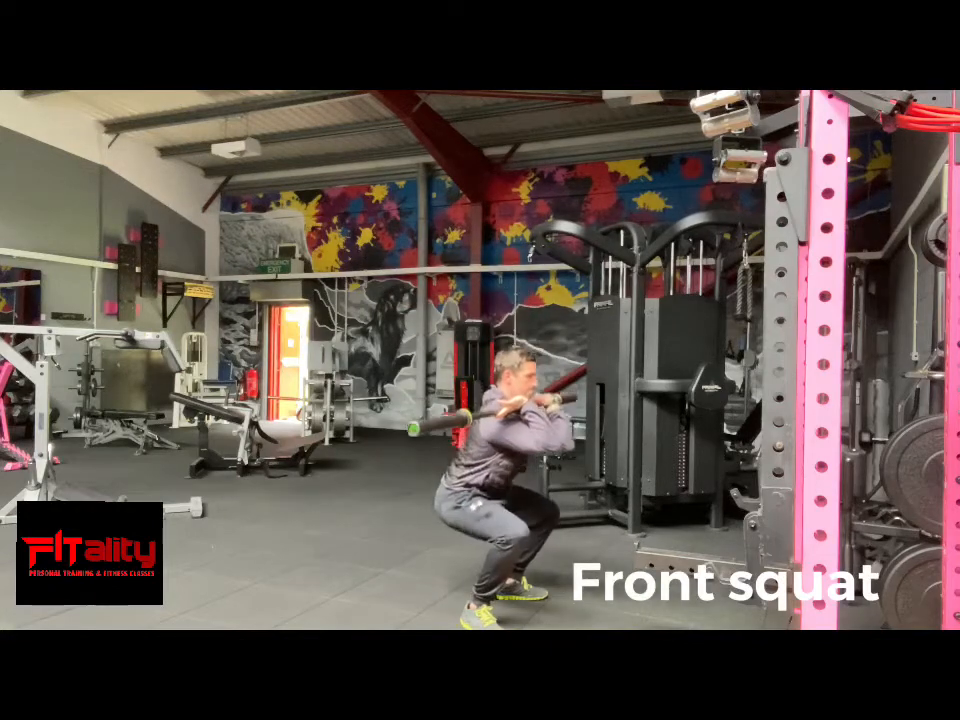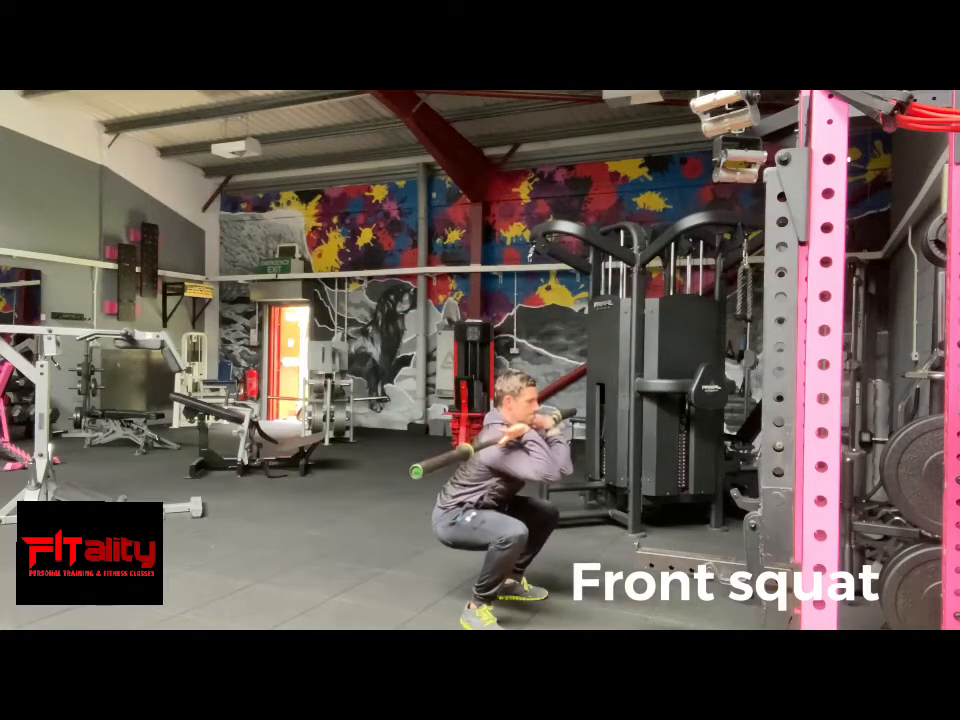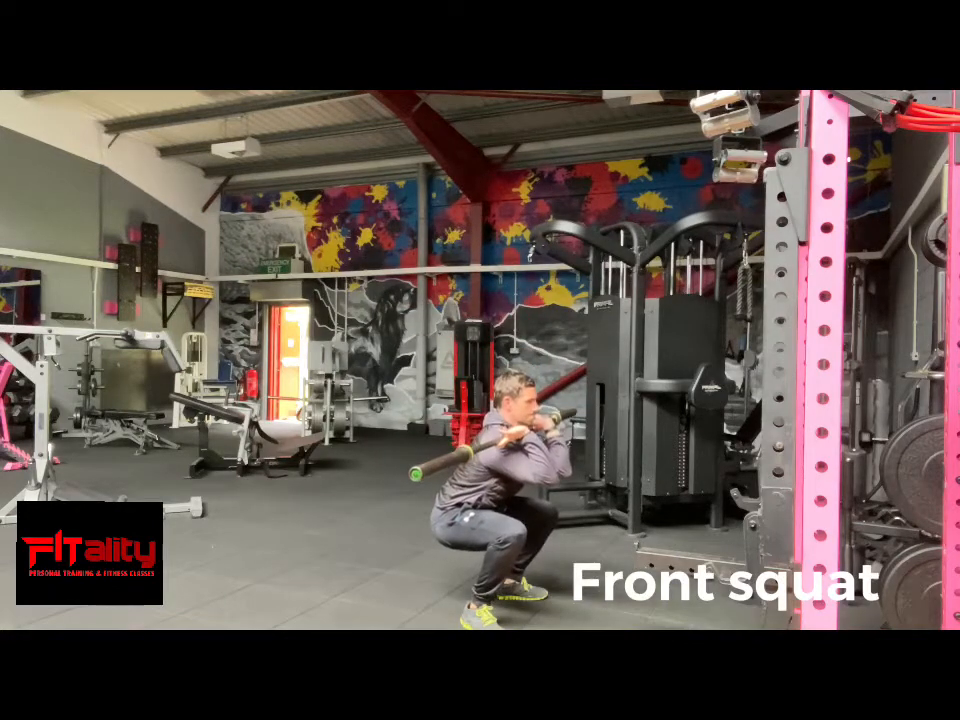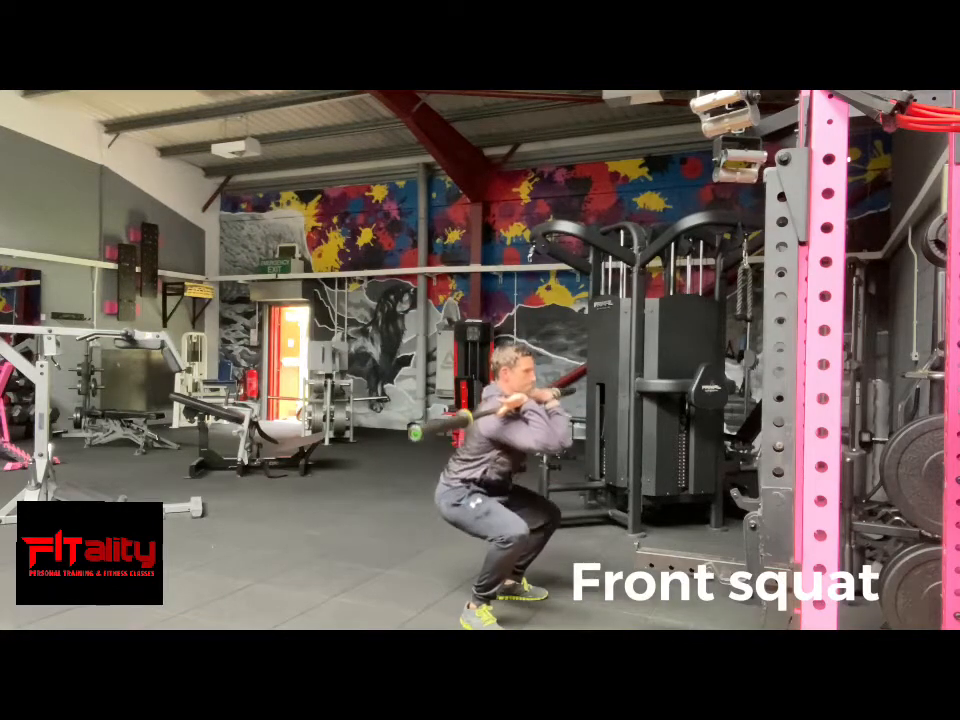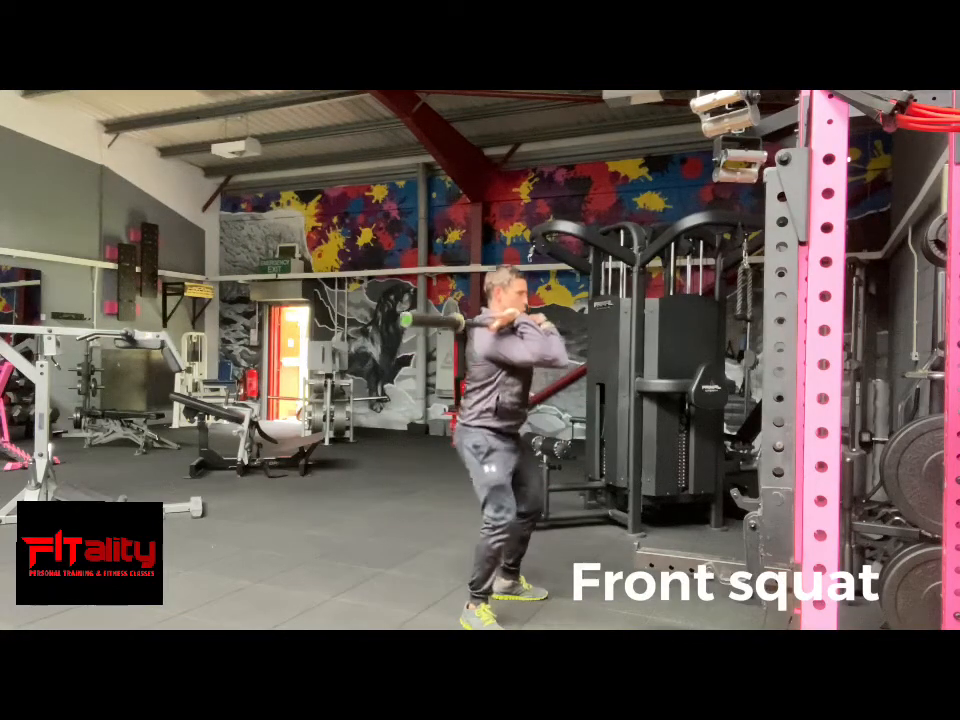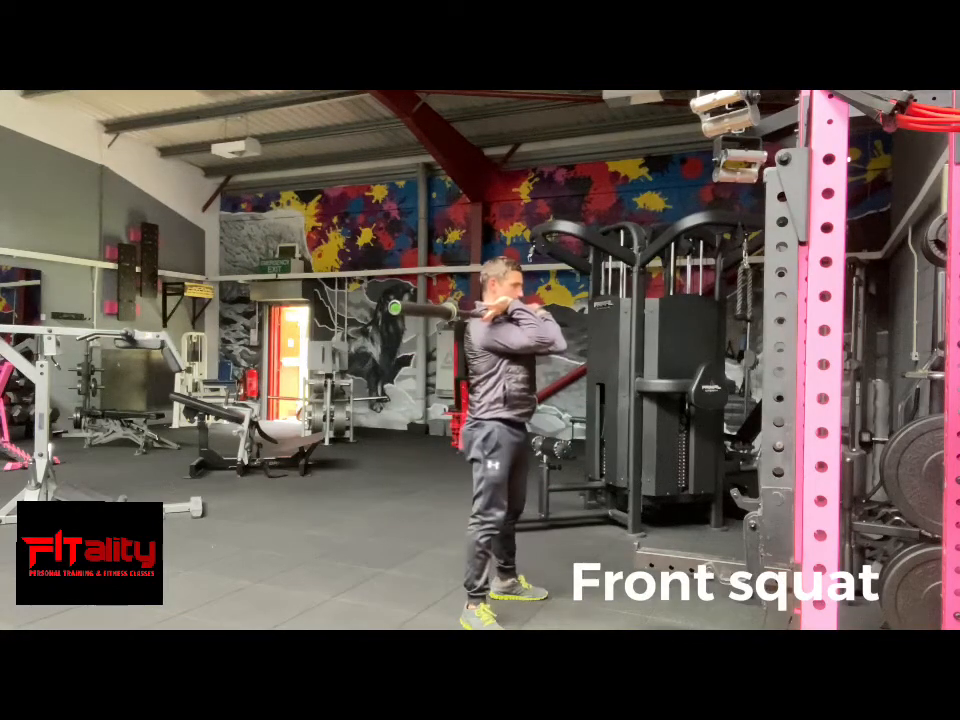
dt=0.5s
person 1, frame 1
left shoulder: (520, 411)
right shoulder: (497, 419)
left elbow: (564, 443)
right elbow: (546, 444)
left wrist: (552, 406)
right wrist: (531, 407)
left hip: (491, 493)
right hip: (459, 499)
left knee: (546, 512)
right knee: (514, 533)
left ankle: (510, 580)
right ankle: (476, 607)
person 1, frame 2
left shoulder: (518, 432)
right shoulder: (497, 441)
left elbow: (563, 468)
right elbow: (546, 473)
left wrist: (551, 430)
right wrist: (531, 434)
left hip: (485, 507)
right hip: (454, 517)
left knee: (546, 514)
right knee: (514, 533)
left ankle: (510, 580)
right ankle: (477, 608)
person 1, frame 3
left shoulder: (518, 435)
right shoulder: (497, 442)
left elbow: (562, 470)
right elbow: (545, 476)
left wrist: (551, 431)
right wrist: (529, 435)
left hip: (483, 508)
right hip: (452, 517)
left knee: (546, 514)
right knee: (512, 533)
left ankle: (510, 580)
right ankle: (477, 607)
person 1, frame 4
left shoulder: (519, 407)
right shoulder: (497, 415)
left elbow: (563, 441)
right elbow: (545, 442)
left wrist: (551, 403)
right wrist: (531, 405)
left hip: (493, 488)
right hip: (460, 494)
left knee: (547, 516)
right knee: (514, 532)
left ankle: (510, 580)
right ankle: (476, 607)
person 1, frame 5
left shoulder: (513, 330)
right shoulder: (489, 334)
left elbow: (559, 358)
right elbow: (542, 356)
left wrist: (543, 325)
right wrist: (524, 320)
left hip: (508, 435)
right hip: (482, 436)
left knee: (529, 509)
right knee: (500, 518)
left ankle: (508, 580)
right ankle: (476, 606)
person 1, frame 6
left shoulder: (509, 321)
right shoulder: (486, 325)
left elbow: (556, 343)
right elbow: (542, 341)
left wrist: (537, 312)
right wrist: (516, 307)
left hip: (514, 428)
right hip: (492, 429)
left knee: (511, 511)
right knee: (488, 515)
left ankle: (506, 579)
right ankle: (474, 605)
